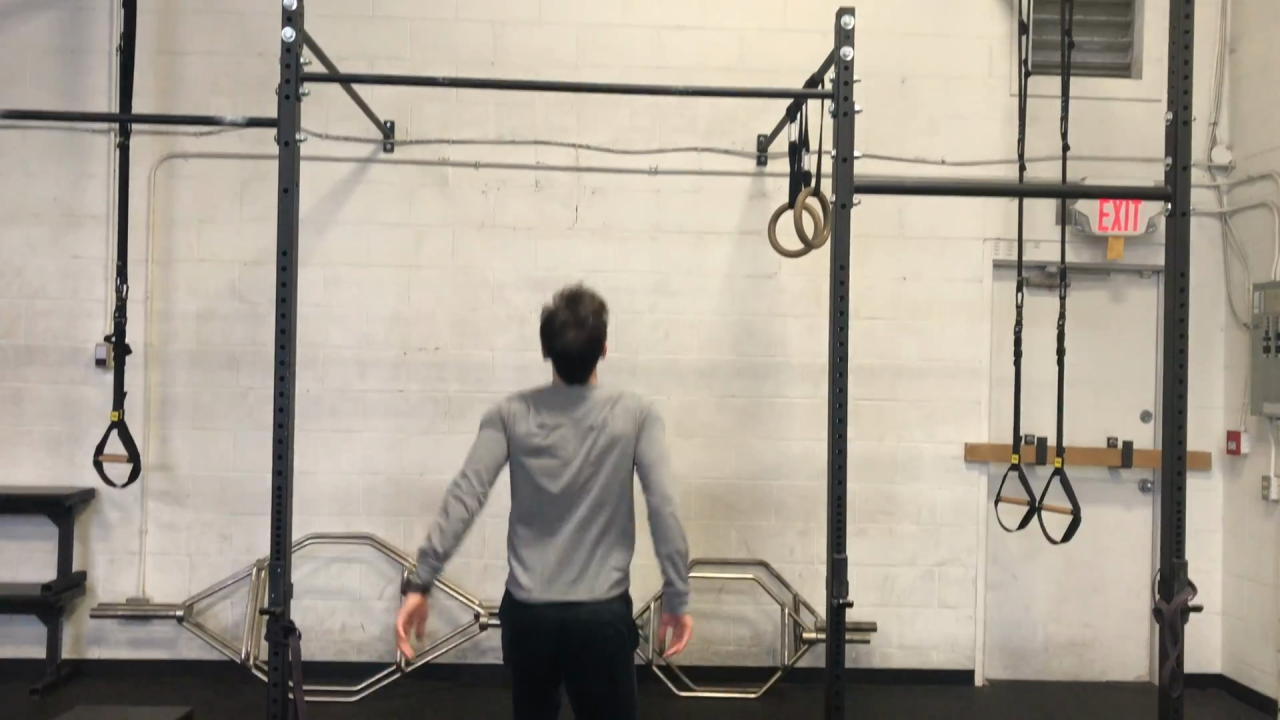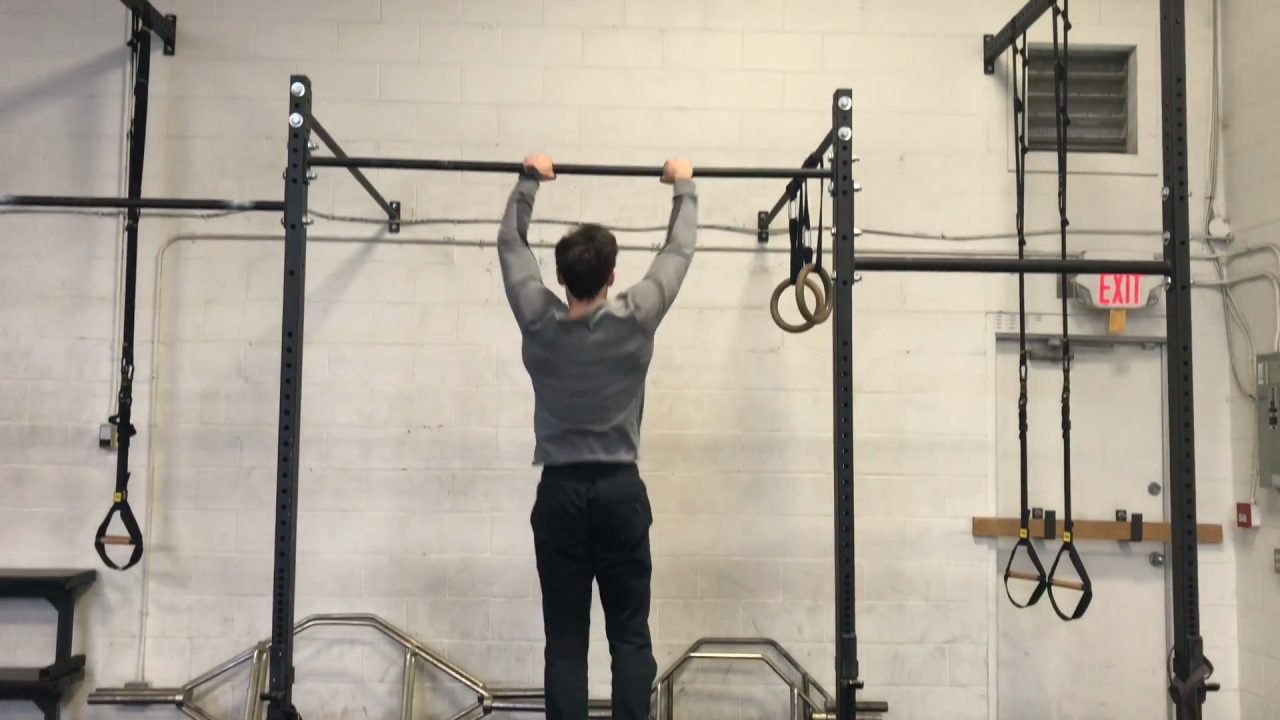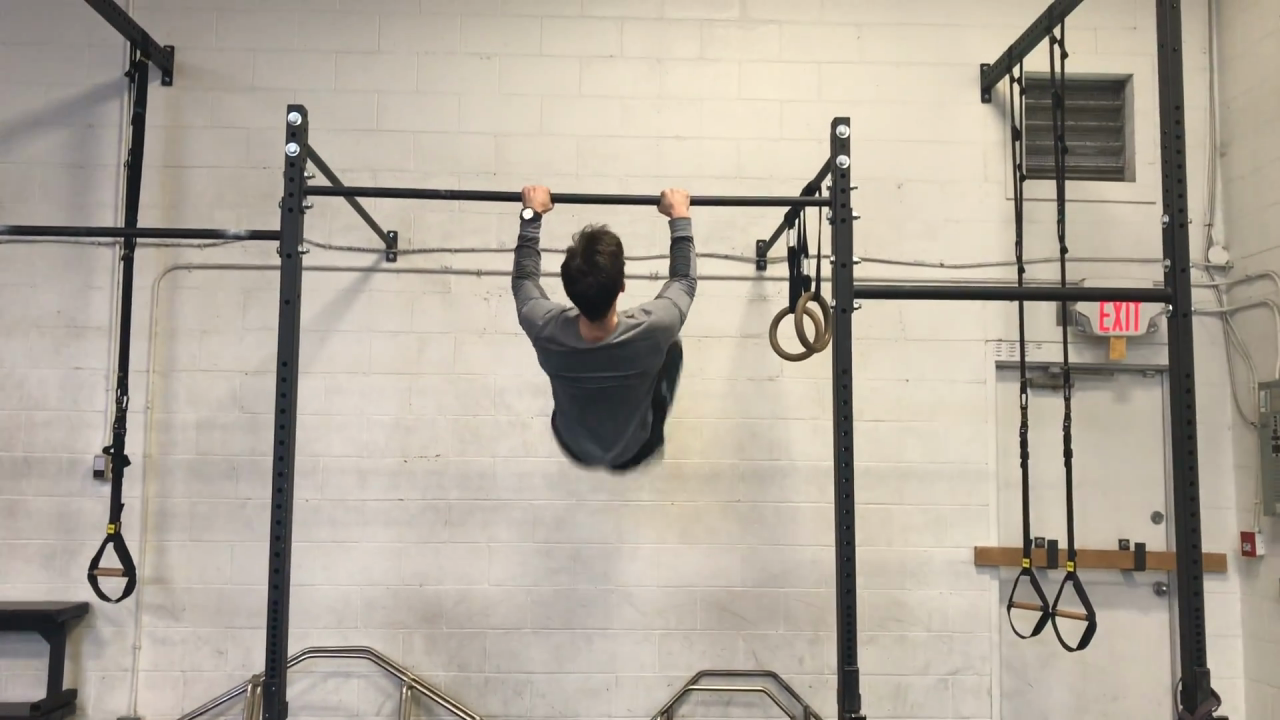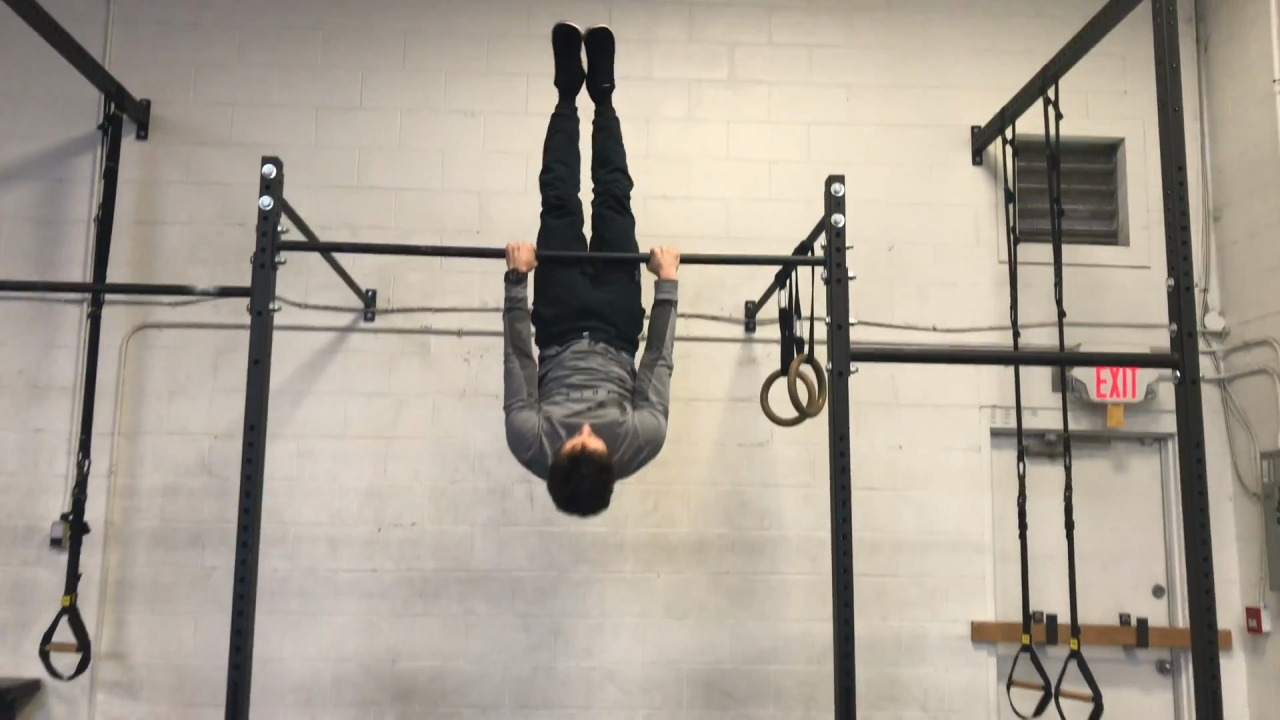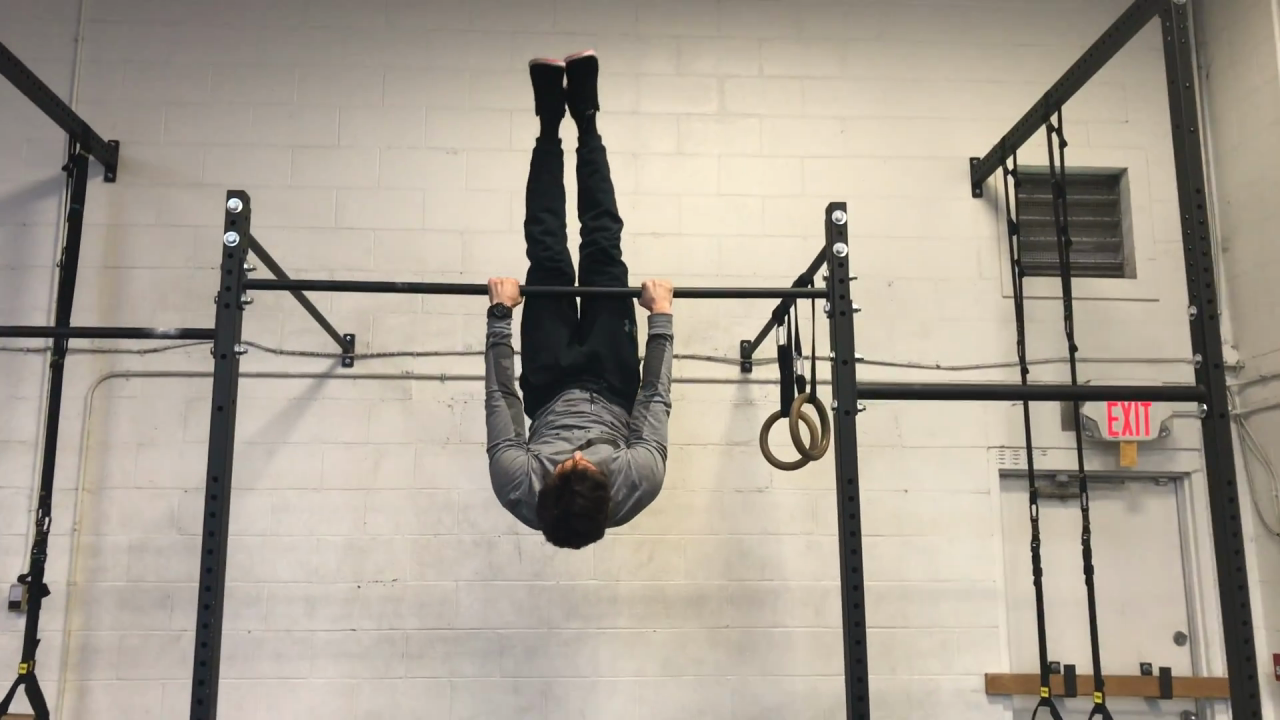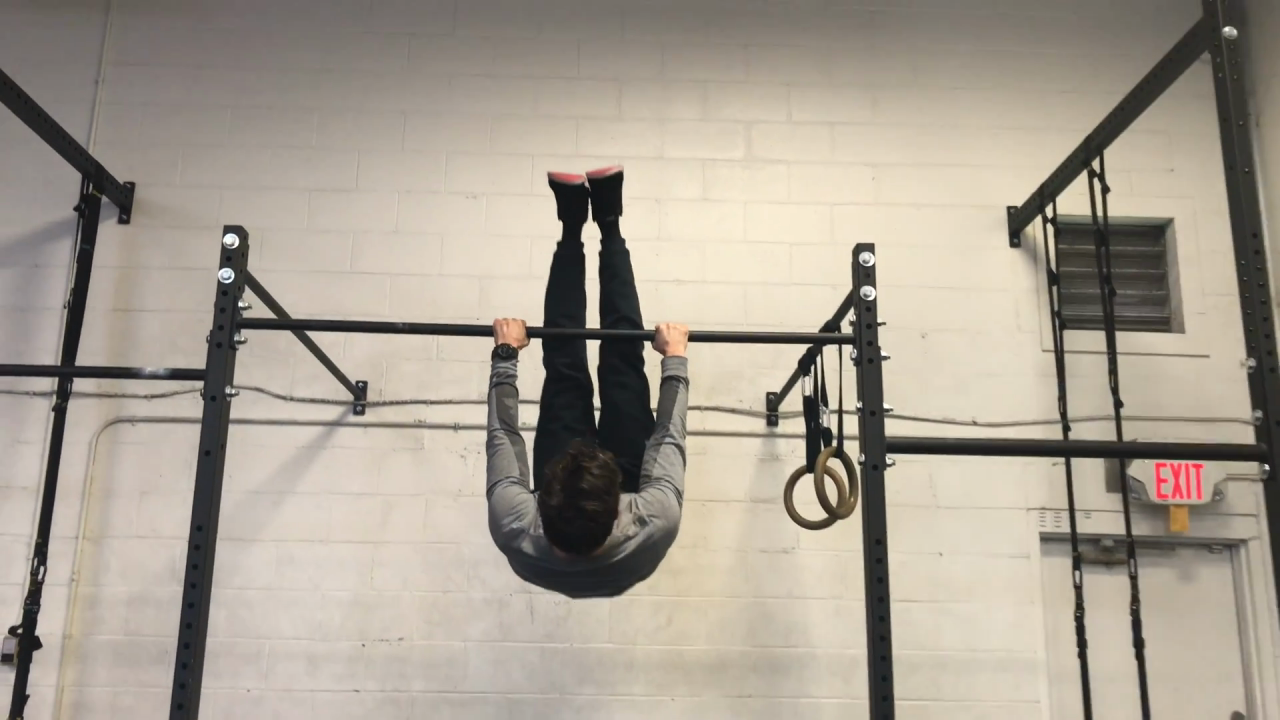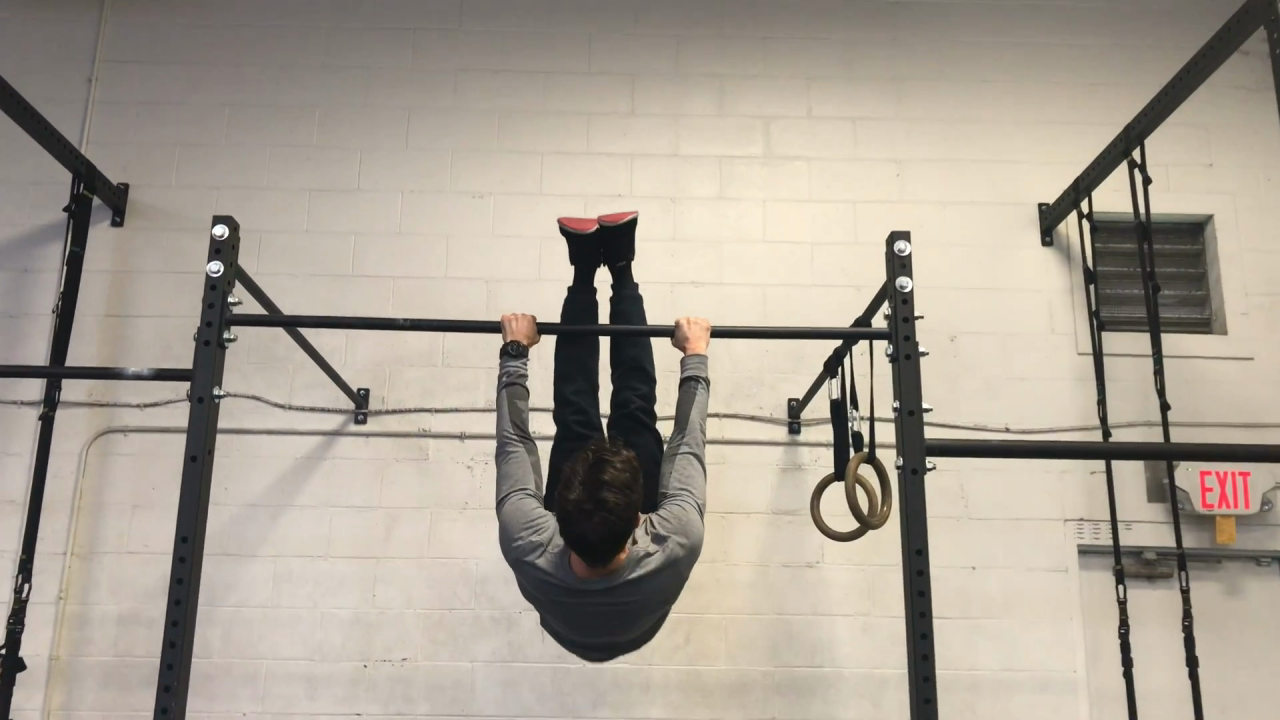
dt=0.7s
person 1, frame 1
left shoulder: (509, 417)
right shoulder: (636, 416)
left elbow: (463, 495)
right elbow: (664, 506)
left wrist: (419, 584)
right wrist: (677, 598)
left hip: (527, 612)
right hip: (601, 613)
person 1, frame 2
left shoulder: (537, 320)
right shoulder: (637, 318)
left elbow: (509, 242)
right elbow: (679, 248)
left wrist: (529, 178)
right wrist: (683, 186)
left hip: (559, 494)
right hip: (620, 492)
left knee: (565, 644)
right knee: (630, 639)
person 1, frame 3
left shoulder: (548, 329)
right shoulder: (651, 328)
left elbow: (523, 281)
right elbow: (684, 284)
left wrist: (531, 216)
right wrist: (680, 220)
left hip: (577, 448)
right hip: (633, 450)
person 1, frame 4
left shoulder: (531, 447)
right shoulder: (641, 444)
left elbow: (517, 356)
right elbow: (659, 362)
left wrist: (516, 279)
right wrist: (667, 284)
left hip: (560, 335)
right hip: (613, 337)
left knee: (560, 208)
right knee: (612, 206)
left ankle: (569, 91)
right ankle: (600, 92)
person 1, frame 5
left shoulder: (519, 493)
right shoulder: (638, 488)
left elbow: (500, 396)
right elbow: (656, 397)
left wrist: (500, 314)
right wrist: (661, 318)
left hip: (551, 393)
right hip: (610, 393)
left knee: (548, 265)
right knee: (603, 261)
left ankle: (552, 124)
right ankle: (585, 121)
person 1, frame 6
left shoulder: (519, 539)
right shoulder: (650, 534)
left elbow: (502, 436)
right elbow: (669, 440)
left wrist: (505, 356)
right wrist: (675, 362)
right hip: (624, 477)
left knee: (565, 370)
right knee: (622, 364)
left ankle: (573, 228)
right ankle: (608, 224)
person 1, frame 7
left shoulder: (531, 551)
right shoulder: (671, 552)
left elbow: (514, 441)
right elbow: (688, 446)
left wrist: (515, 353)
right wrist: (694, 359)
left knee: (574, 418)
right knee: (636, 413)
